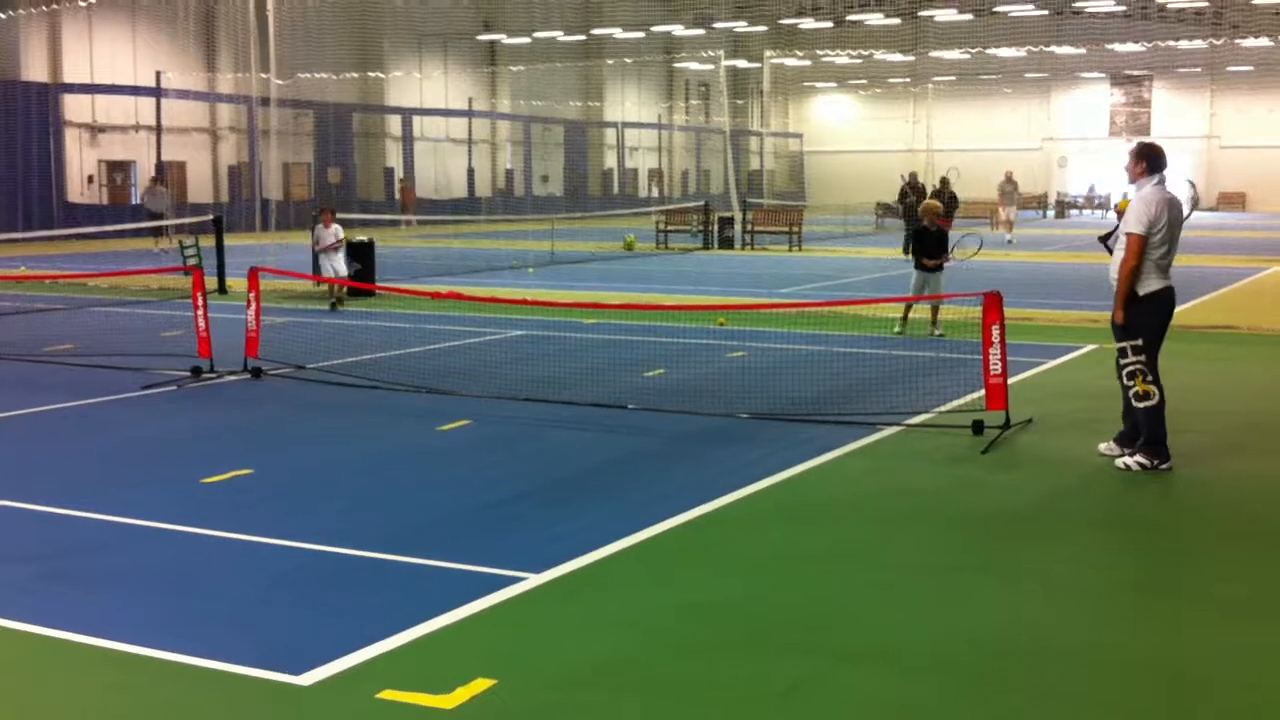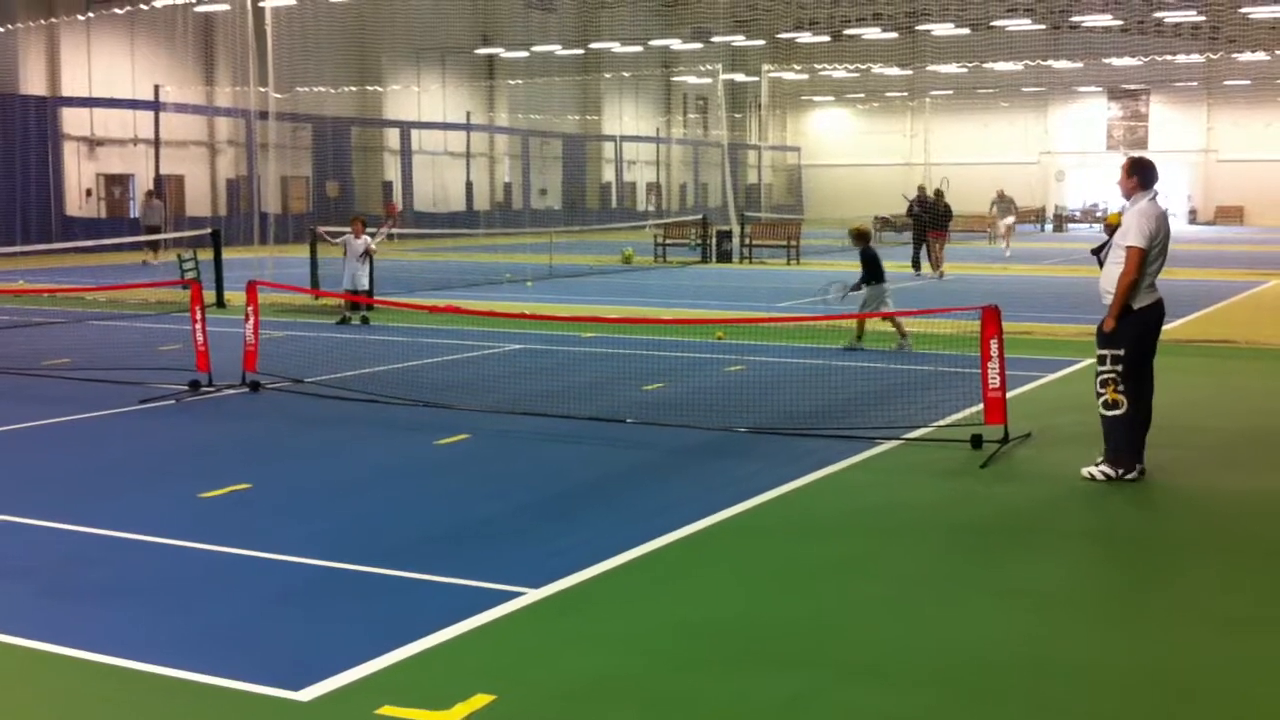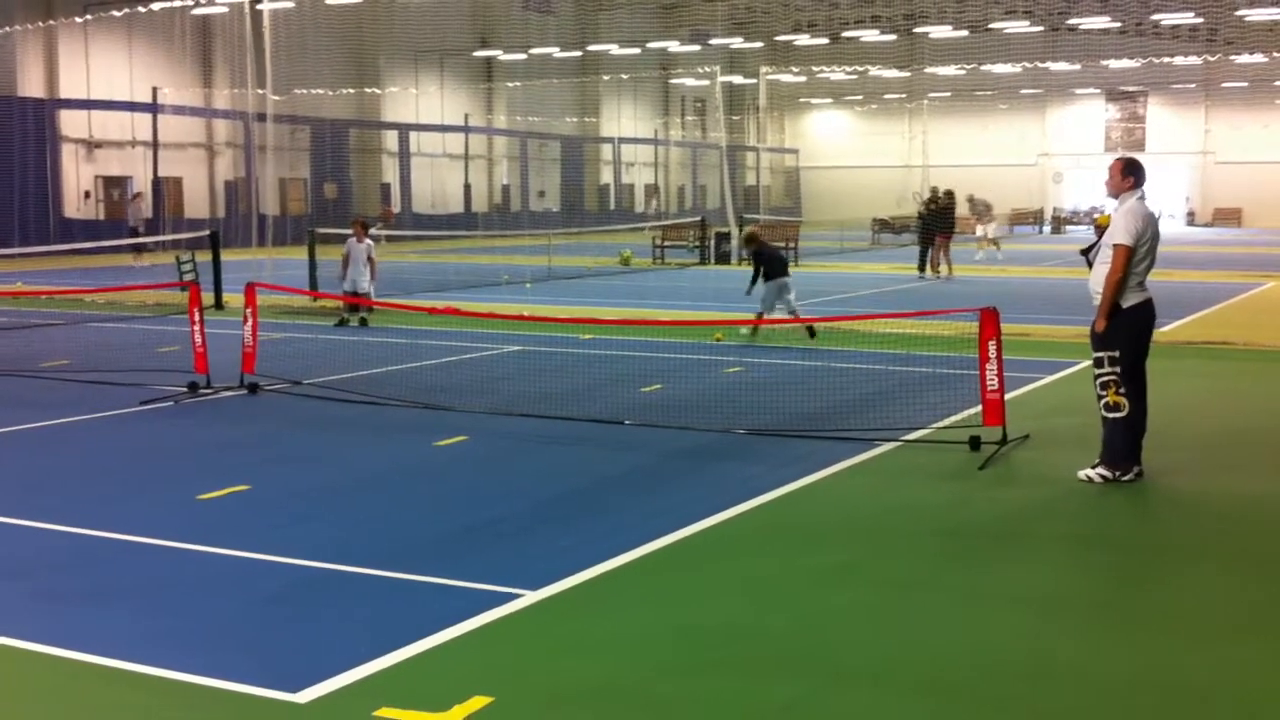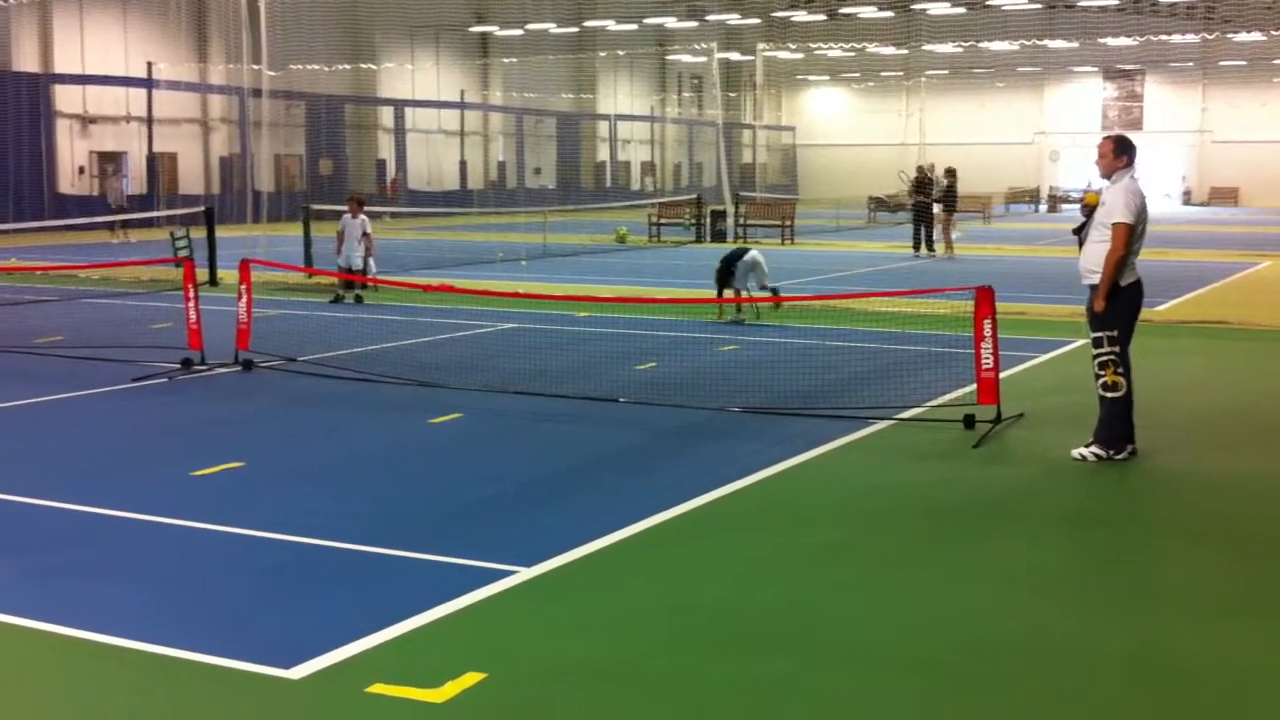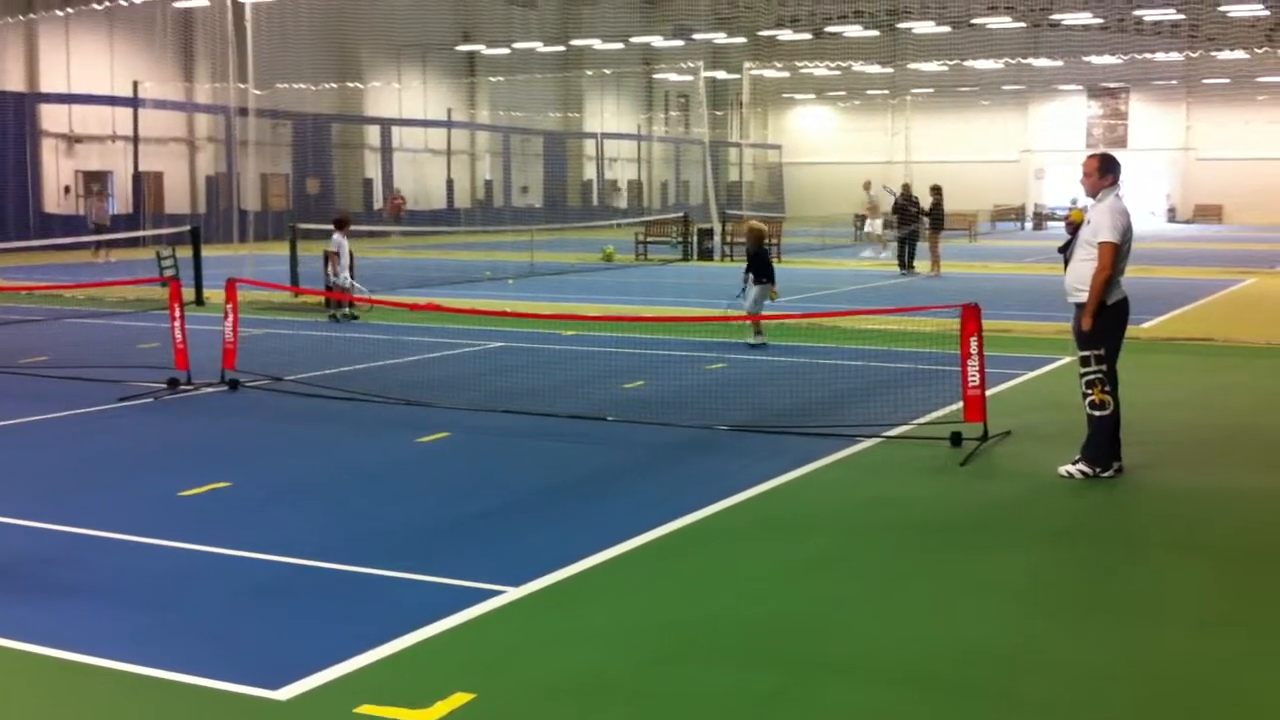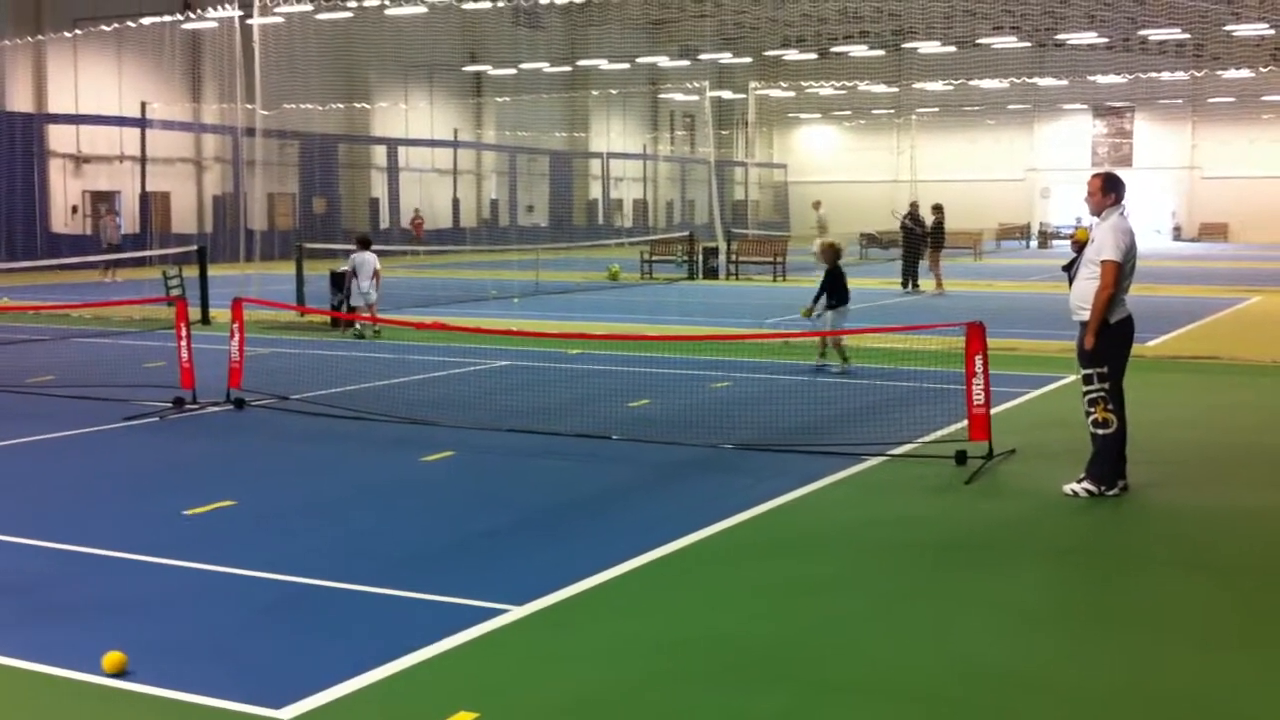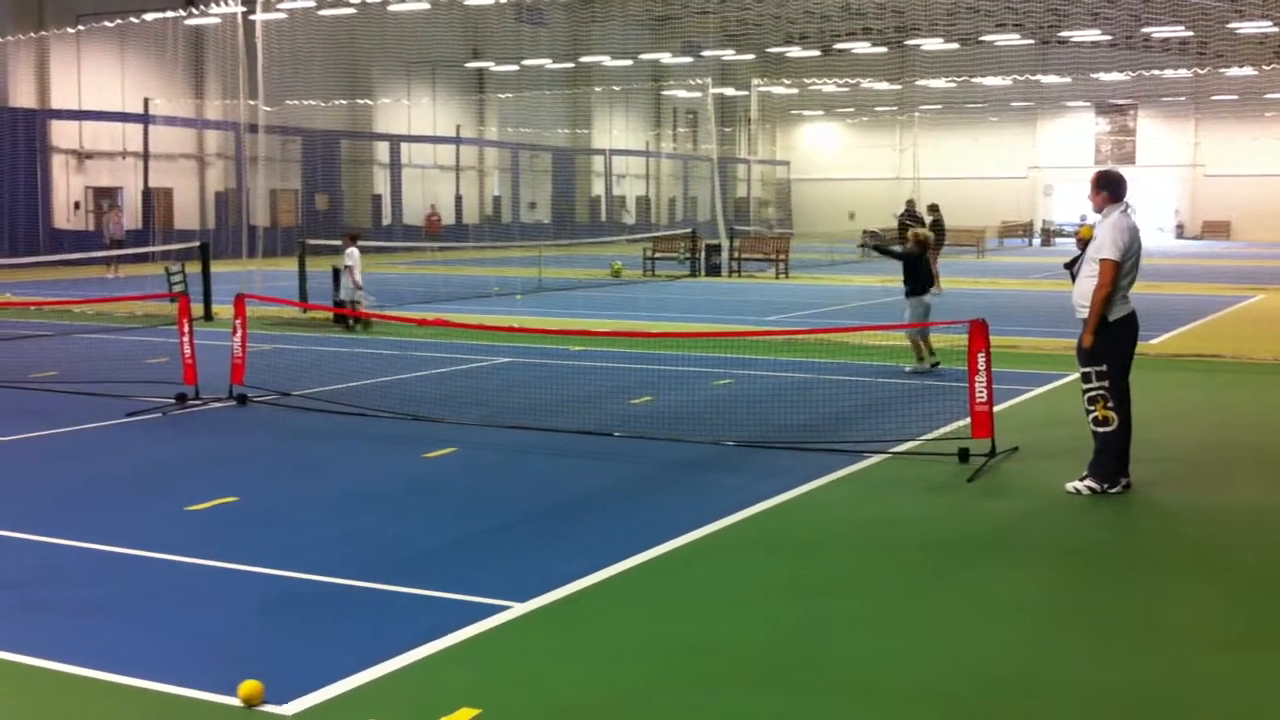
dt=0.7s
person 1, frame 1
left shoulder: (1143, 201)
right shoulder: (1171, 201)
left elbow: (1132, 260)
left wrist: (1119, 305)
right wrist: (1126, 224)
left hip: (1141, 298)
right hip: (1158, 293)
left knee: (1139, 375)
right knee: (1132, 372)
left ankle: (1154, 452)
right ankle: (1131, 438)
person 1, frame 2
left shoulder: (1140, 215)
right shoulder: (1153, 212)
left elbow: (1130, 273)
left wrist: (1112, 316)
right wrist: (1116, 235)
left hip: (1130, 312)
right hip: (1146, 308)
left knee: (1111, 387)
right knee: (1135, 386)
left ankle: (1120, 461)
right ankle: (1128, 458)
person 1, frame 3
left shoulder: (1127, 213)
right shoulder: (1143, 213)
left elbow: (1118, 271)
left wrist: (1102, 315)
right wrist: (1104, 237)
left hip: (1121, 312)
right hip: (1137, 308)
left knee: (1112, 388)
right knee: (1130, 387)
left ankle: (1117, 463)
right ankle: (1128, 459)
person 1, frame 4
left shoulder: (1124, 192)
right shoulder: (1117, 190)
left elbow: (1118, 250)
left wrist: (1101, 295)
right wrist: (1092, 214)
left hip: (1114, 291)
right hip: (1112, 290)
left knee: (1109, 367)
right knee: (1112, 365)
left ankle: (1112, 443)
right ankle: (1119, 438)
person 1, frame 5
left shoulder: (1109, 210)
right shoulder: (1101, 208)
left elbow: (1105, 269)
left wrist: (1089, 314)
right wrist: (1077, 233)
left hip: (1100, 310)
right hip: (1096, 308)
left knee: (1096, 384)
right knee: (1099, 384)
left ankle: (1098, 460)
right ankle: (1106, 455)
person 1, frame 6
left shoulder: (1113, 229)
right shoulder: (1107, 226)
left elbow: (1107, 287)
left wrist: (1091, 332)
right wrist: (1082, 251)
left hip: (1104, 328)
right hip: (1105, 326)
left knee: (1100, 403)
right knee: (1107, 403)
left ankle: (1103, 478)
right ankle: (1111, 473)
person 1, frame 7
left shoulder: (1112, 226)
right shoulder: (1122, 223)
left elbow: (1105, 286)
left wrist: (1089, 331)
right wrist: (1088, 247)
left hip: (1106, 325)
right hip: (1118, 322)
left knee: (1102, 402)
right knee: (1114, 400)
left ankle: (1106, 476)
right ankle: (1114, 471)
